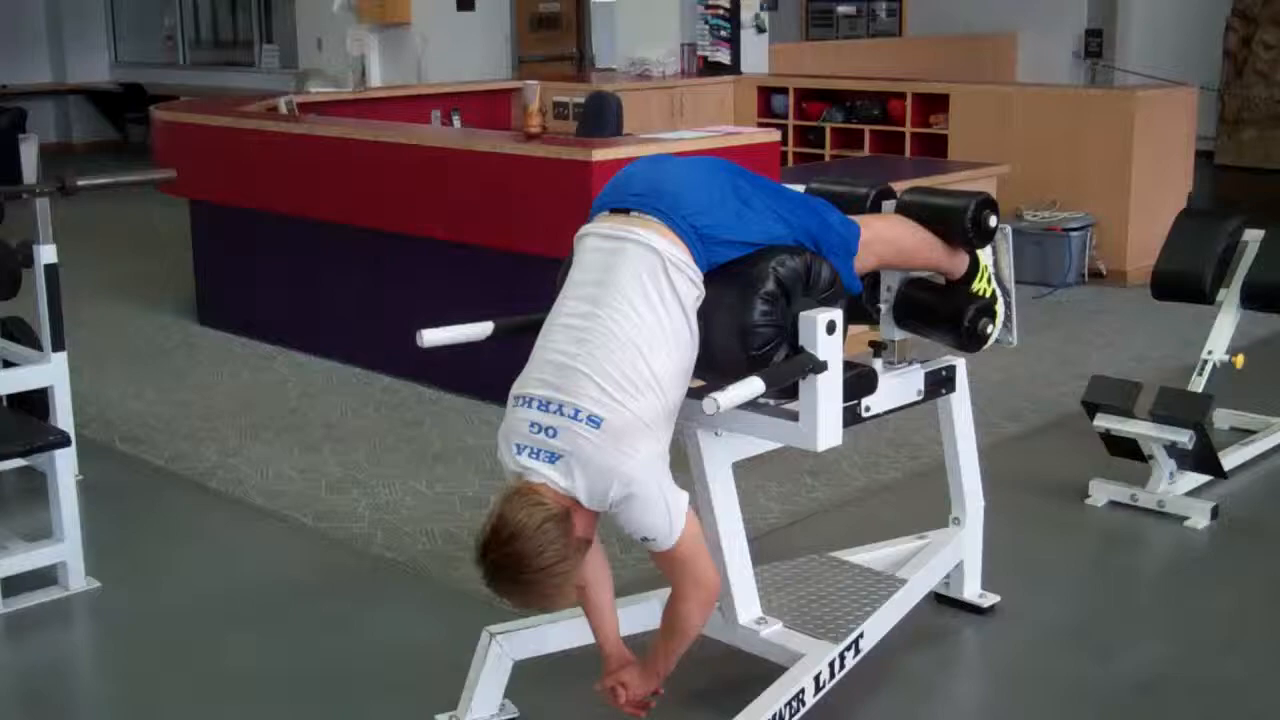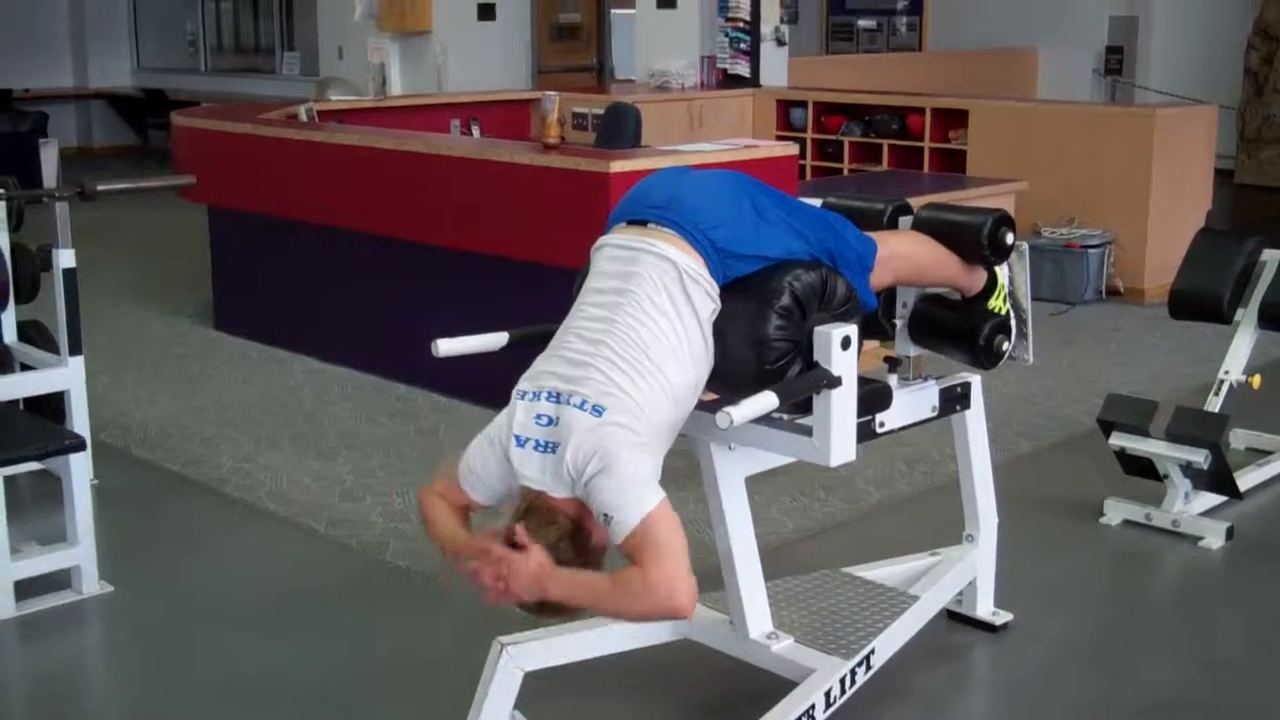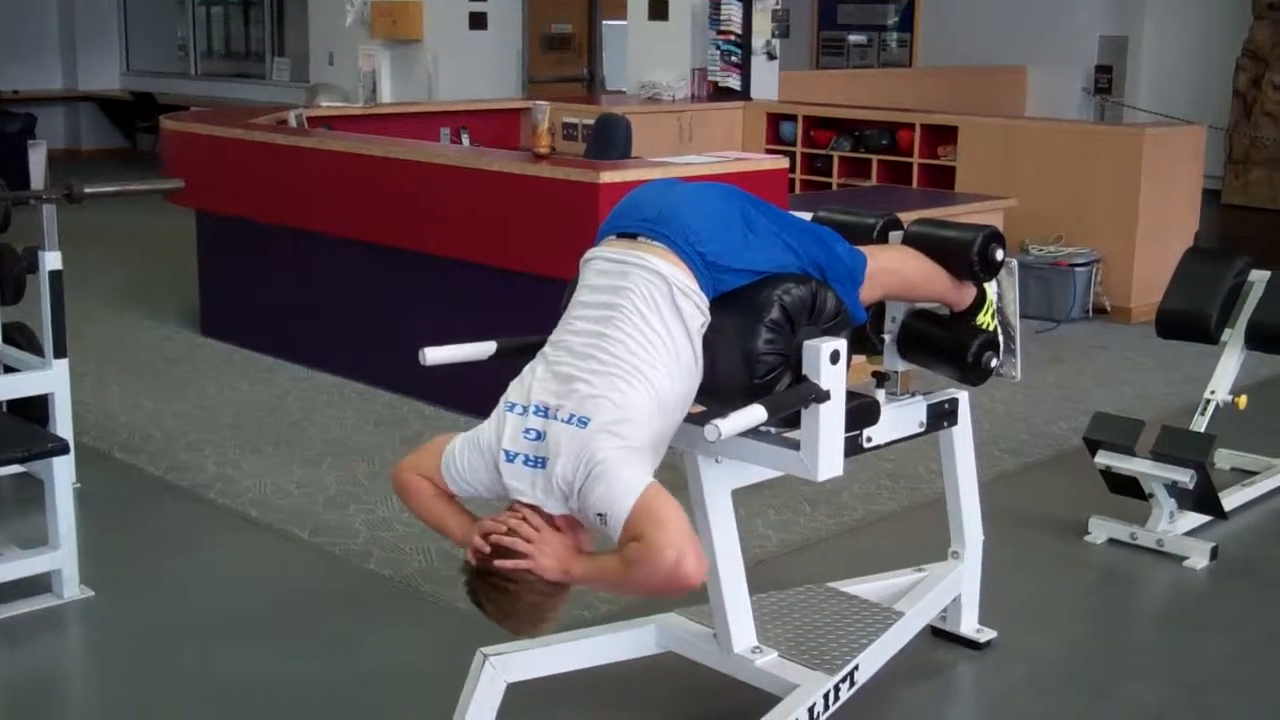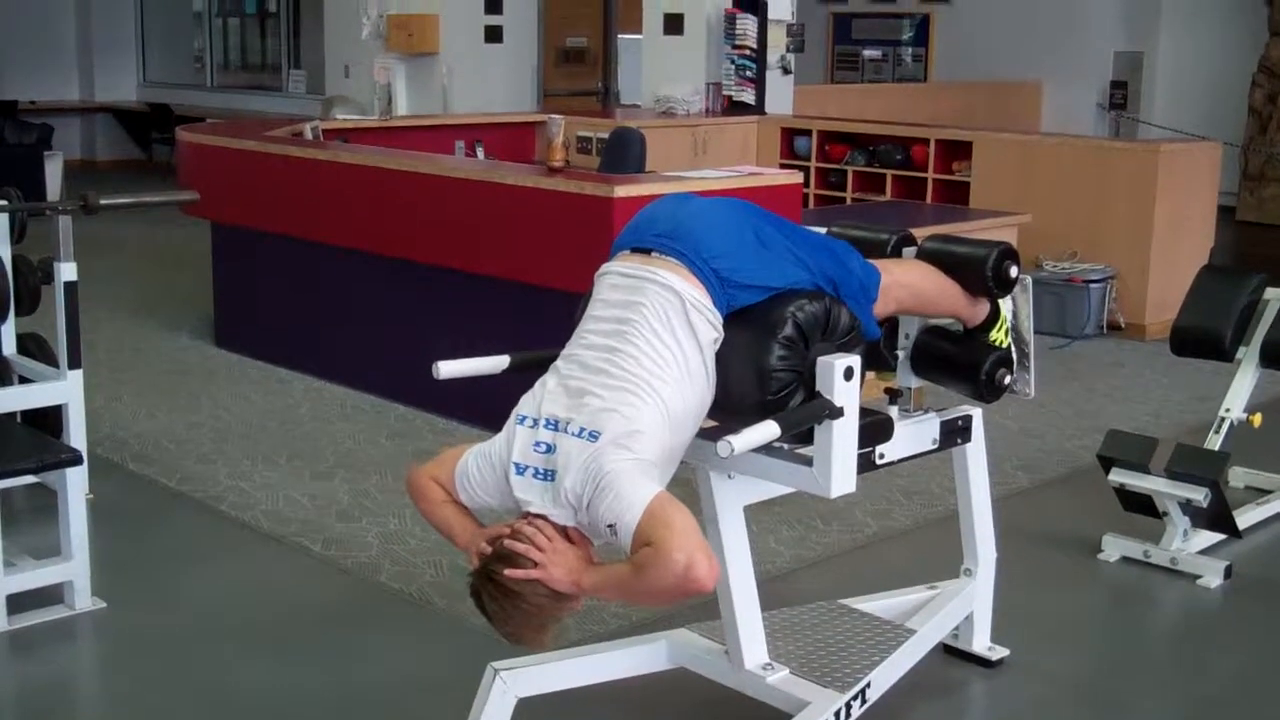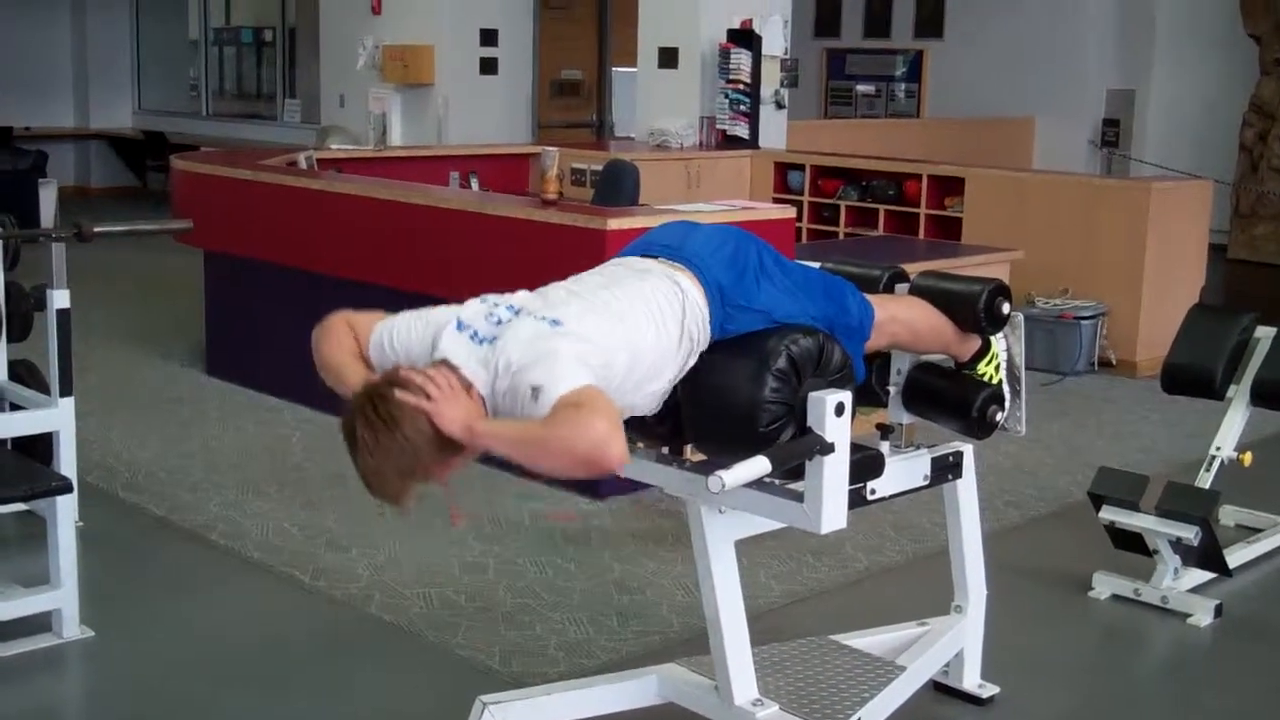
dt=0.7s
person 1, frame 1
left shoulder: (620, 468)
right shoulder: (517, 439)
left elbow: (699, 587)
right elbow: (577, 544)
left wrist: (651, 674)
right wrist: (614, 654)
left hip: (690, 210)
right hip: (618, 209)
left knee: (858, 248)
left ankle: (965, 268)
person 1, frame 2
left shoulder: (606, 459)
right shoulder: (513, 438)
left elbow: (673, 593)
right elbow: (437, 499)
left wrist: (545, 583)
right wrist: (475, 553)
left hip: (705, 227)
right hip: (640, 217)
left knee: (873, 265)
left ankle: (982, 288)
person 1, frame 3
left shoulder: (595, 468)
right shoulder: (499, 445)
left elbow: (680, 565)
right elbow: (409, 472)
left wrist: (575, 566)
right wrist: (468, 533)
left hip: (695, 238)
right hip: (632, 227)
left knee: (860, 280)
left ankle: (969, 299)
person 1, frame 4
left shoulder: (604, 480)
right shoulder: (509, 460)
left elbow: (691, 570)
right elbow: (424, 481)
left wrist: (587, 578)
right wrist: (474, 543)
left hip: (712, 254)
right hip: (649, 237)
left knee: (873, 291)
left ankle: (982, 313)
person 1, frame 5
left shoulder: (532, 371)
right shoulder: (435, 339)
left elbow: (605, 449)
right elbow: (334, 330)
left wrist: (478, 423)
right wrist: (369, 397)
left hip: (715, 288)
right hip: (651, 261)
left knee: (861, 326)
left ankle: (973, 349)
